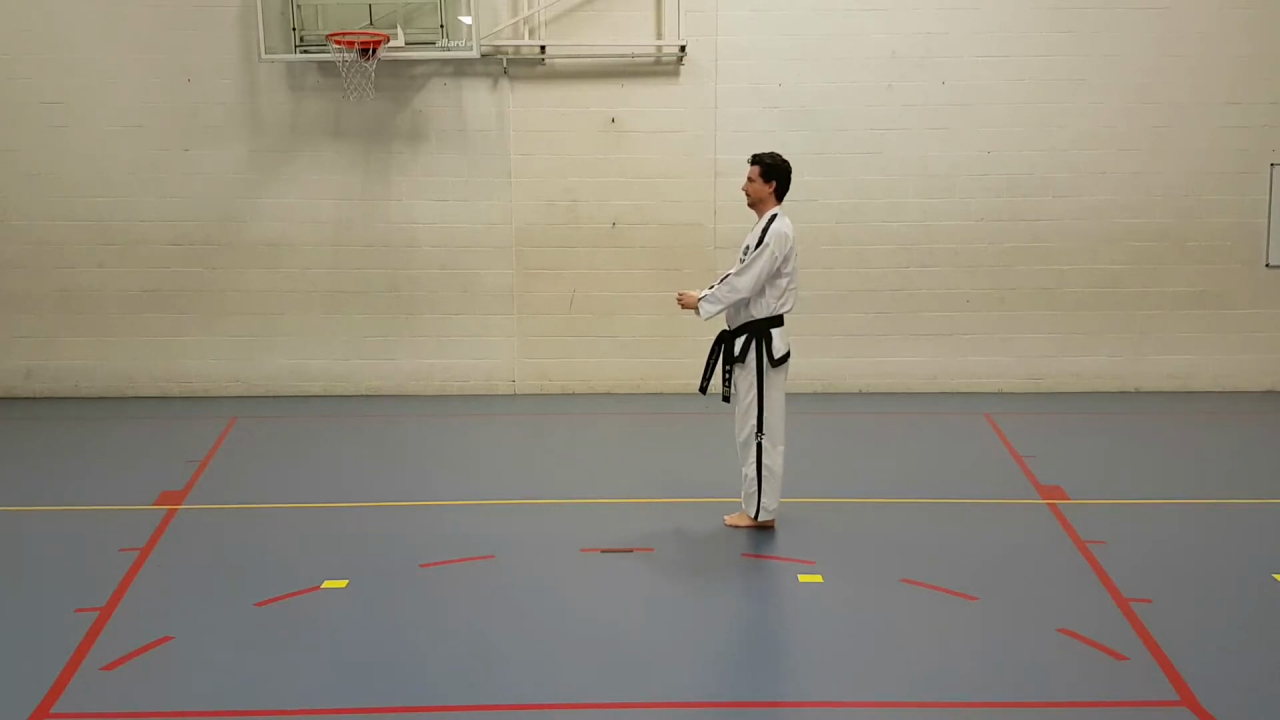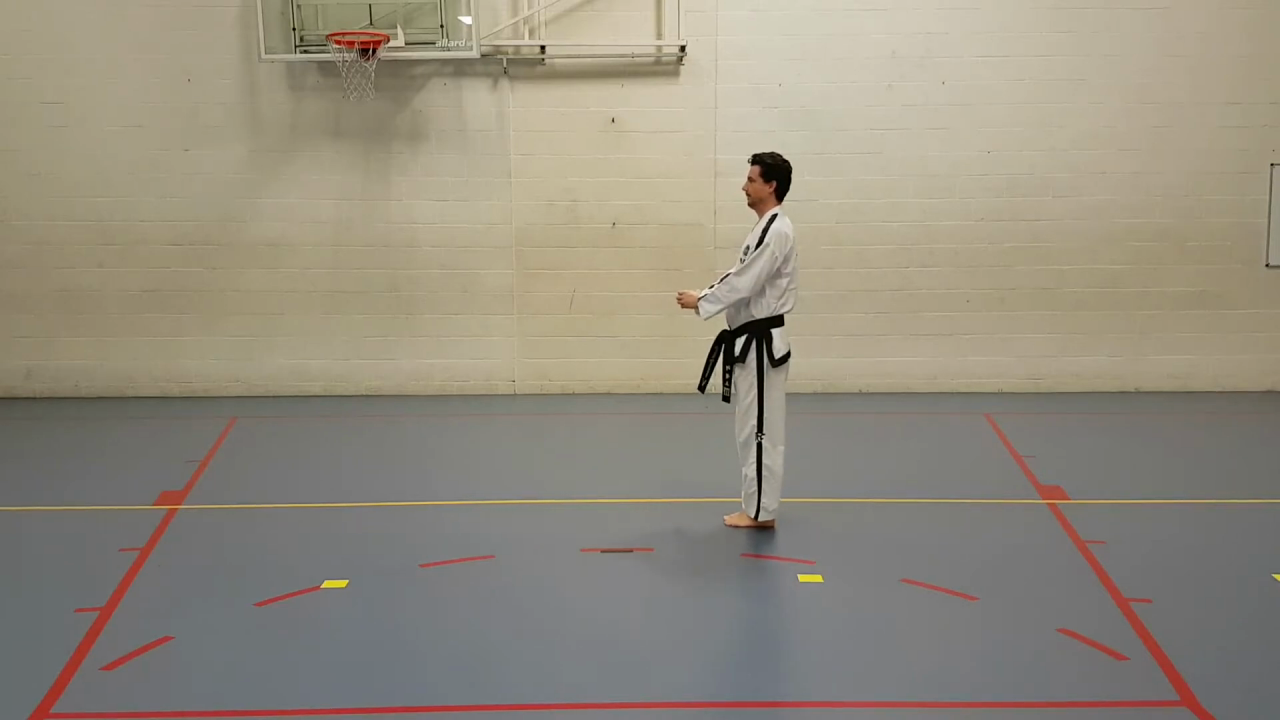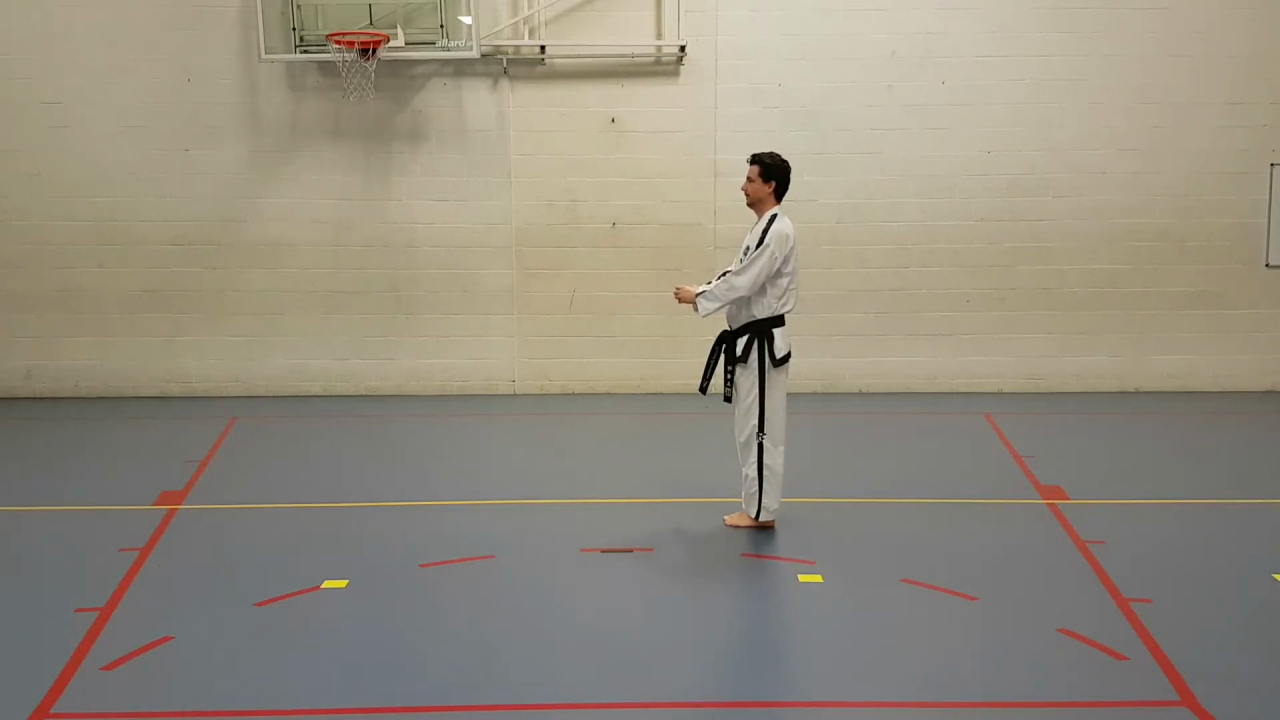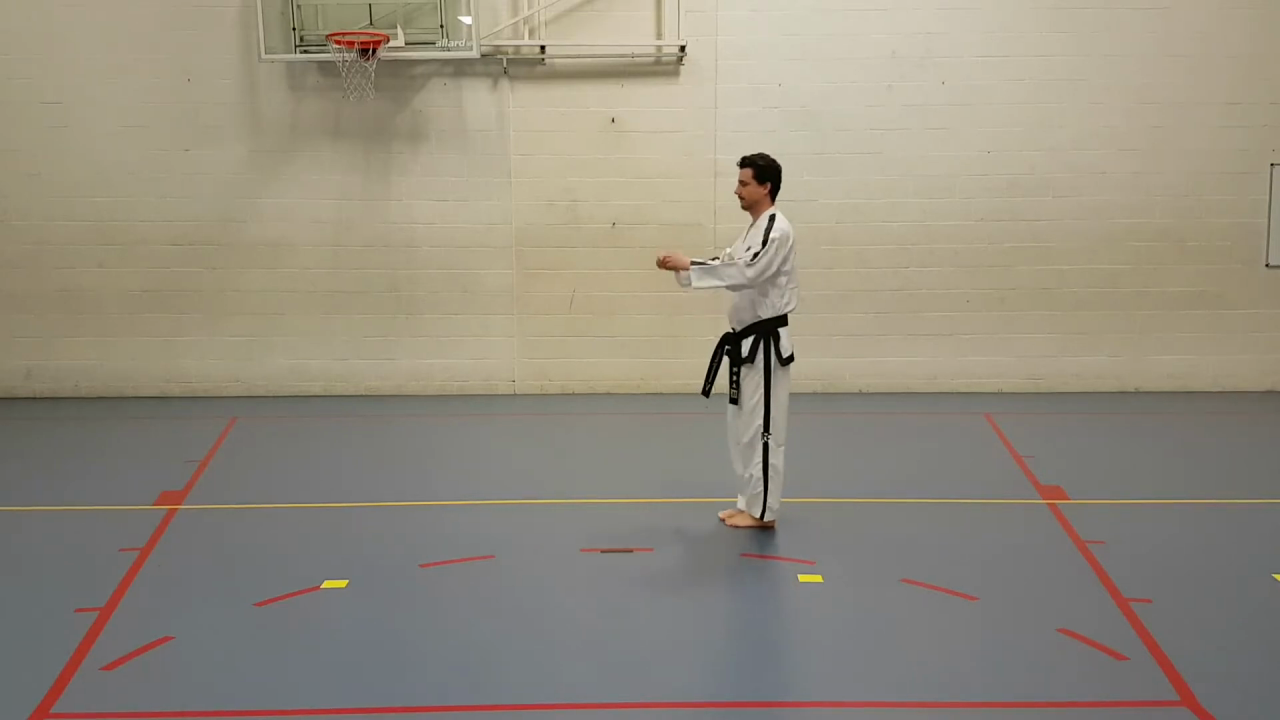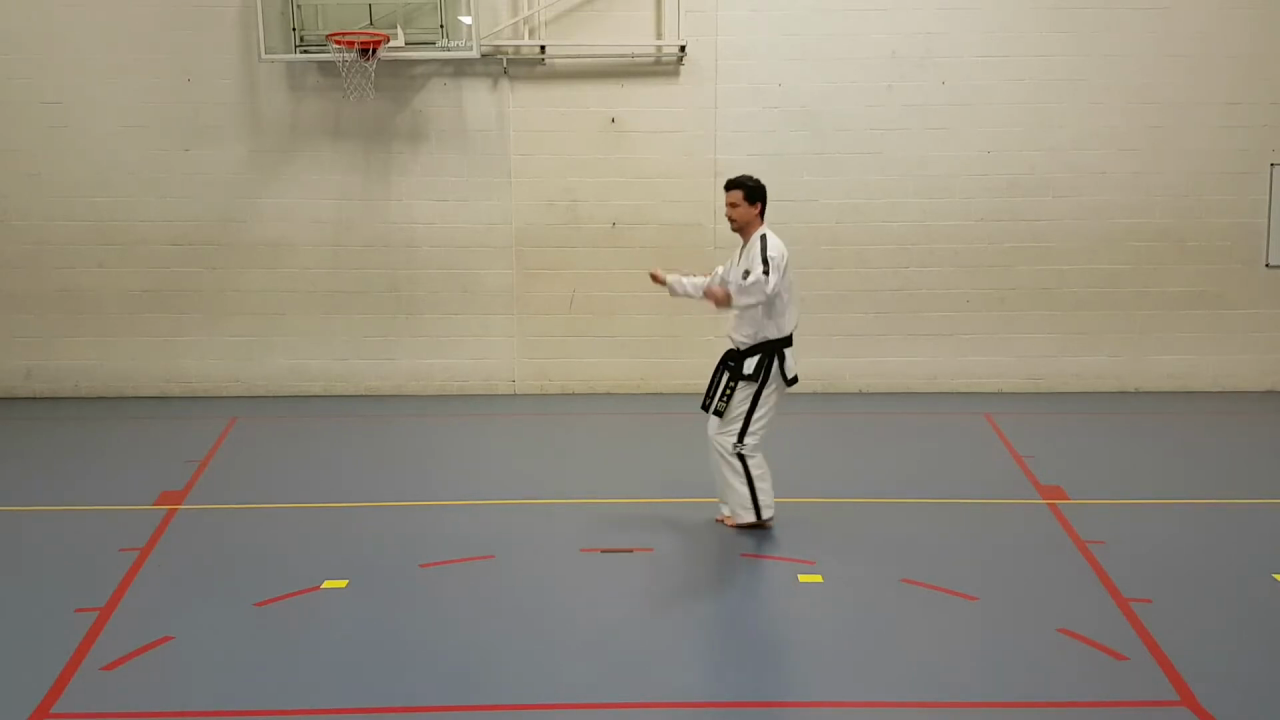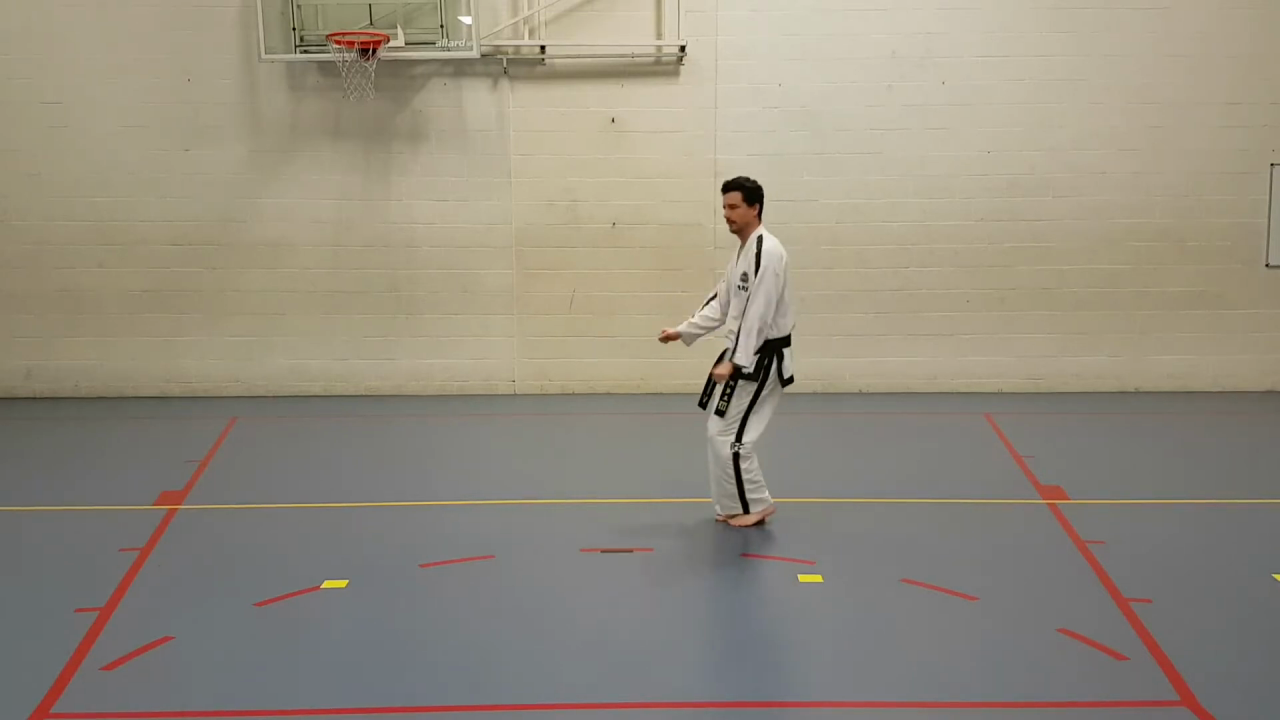
dt=0.2s
person 1, frame 1
left shoulder: (776, 231)
right shoulder: (766, 227)
left elbow: (745, 285)
right elbow: (738, 277)
left wrist: (700, 303)
right wrist: (702, 296)
left hip: (760, 342)
right hip: (752, 340)
left knee: (760, 428)
right knee: (752, 427)
left ankle: (761, 511)
right ankle: (756, 506)
person 1, frame 2
left shoulder: (776, 231)
right shoulder: (766, 227)
left elbow: (745, 284)
right elbow: (738, 277)
left wrist: (700, 303)
right wrist: (703, 295)
left hip: (760, 342)
right hip: (753, 340)
left knee: (760, 429)
right knee: (752, 428)
left ankle: (761, 511)
right ankle: (756, 506)
person 1, frame 3
left shoulder: (776, 230)
right shoulder: (765, 227)
left elbow: (745, 282)
right elbow: (737, 274)
left wrist: (698, 298)
right wrist: (700, 291)
left hip: (762, 342)
right hip: (753, 340)
left knee: (760, 429)
right knee: (751, 428)
left ankle: (762, 512)
right ankle: (756, 505)
person 1, frame 4
left shoulder: (776, 230)
right shoulder: (757, 228)
left elbow: (747, 272)
right elbow: (727, 266)
left wrist: (688, 267)
right wrist: (684, 266)
left hip: (765, 344)
right hip: (750, 342)
left knee: (761, 429)
right knee: (742, 427)
left ankle: (762, 511)
right ankle: (750, 503)
person 1, frame 5
left shoulder: (769, 248)
right shoulder: (745, 251)
left elbow: (765, 286)
right elbow: (715, 283)
left wrist: (729, 296)
right wrist: (670, 282)
left hip: (765, 362)
right hip: (750, 359)
left knee: (729, 436)
right knee: (725, 433)
left ankle: (757, 511)
right ankle: (741, 507)
person 1, frame 6
left shoulder: (767, 251)
right shoulder: (744, 252)
left elbow: (759, 313)
right elbow: (720, 303)
left wrist: (733, 362)
right wrist: (684, 330)
left hip: (764, 360)
right hip: (749, 360)
left knee: (728, 437)
right knee: (722, 434)
left ankle: (756, 504)
right ankle: (741, 505)
